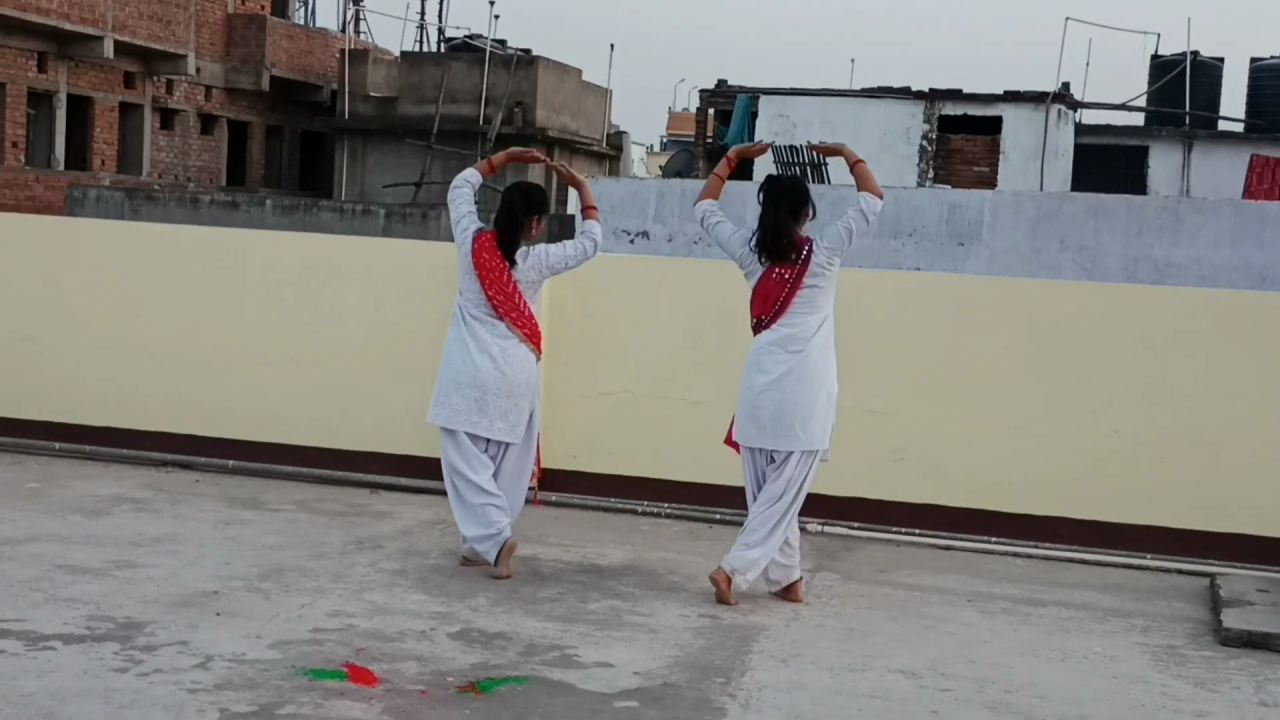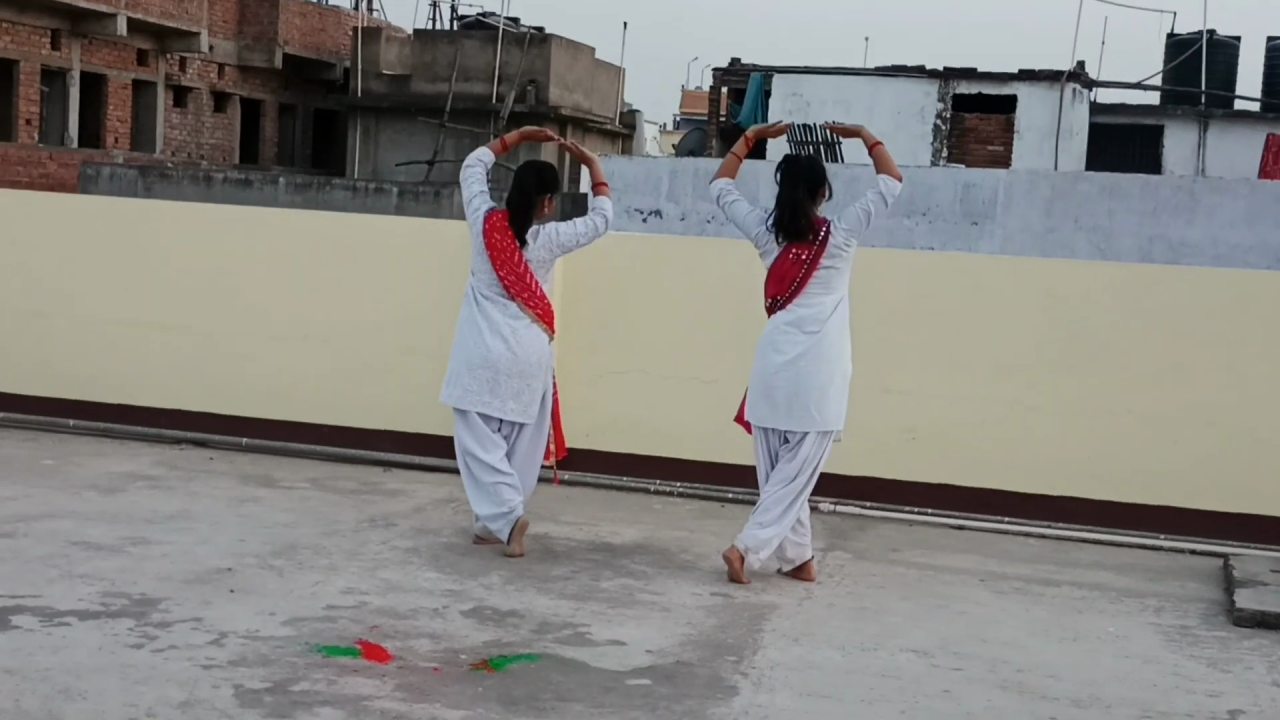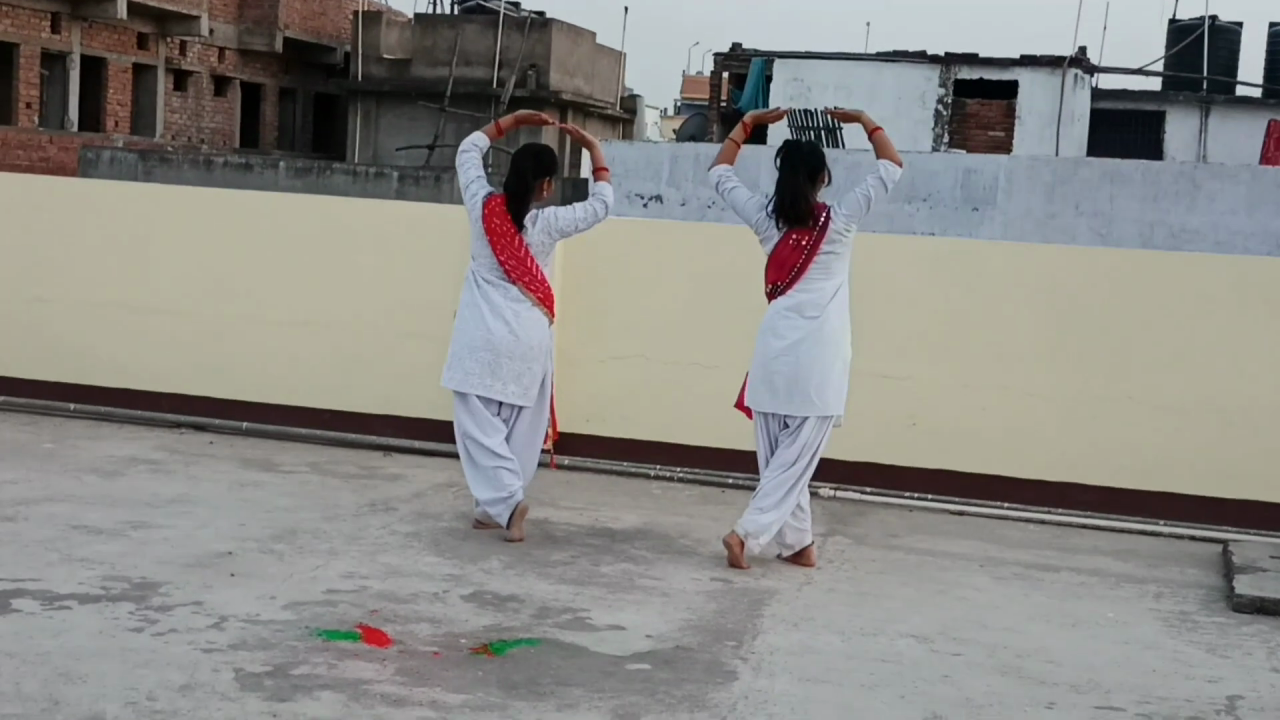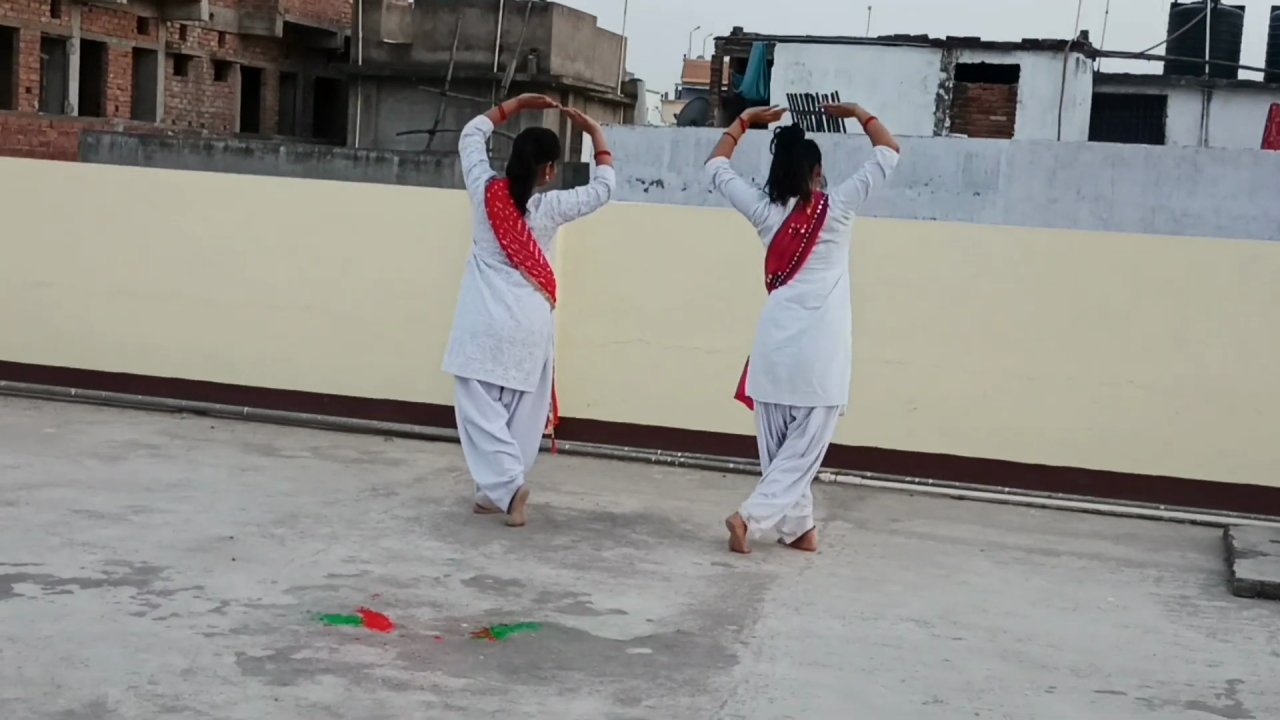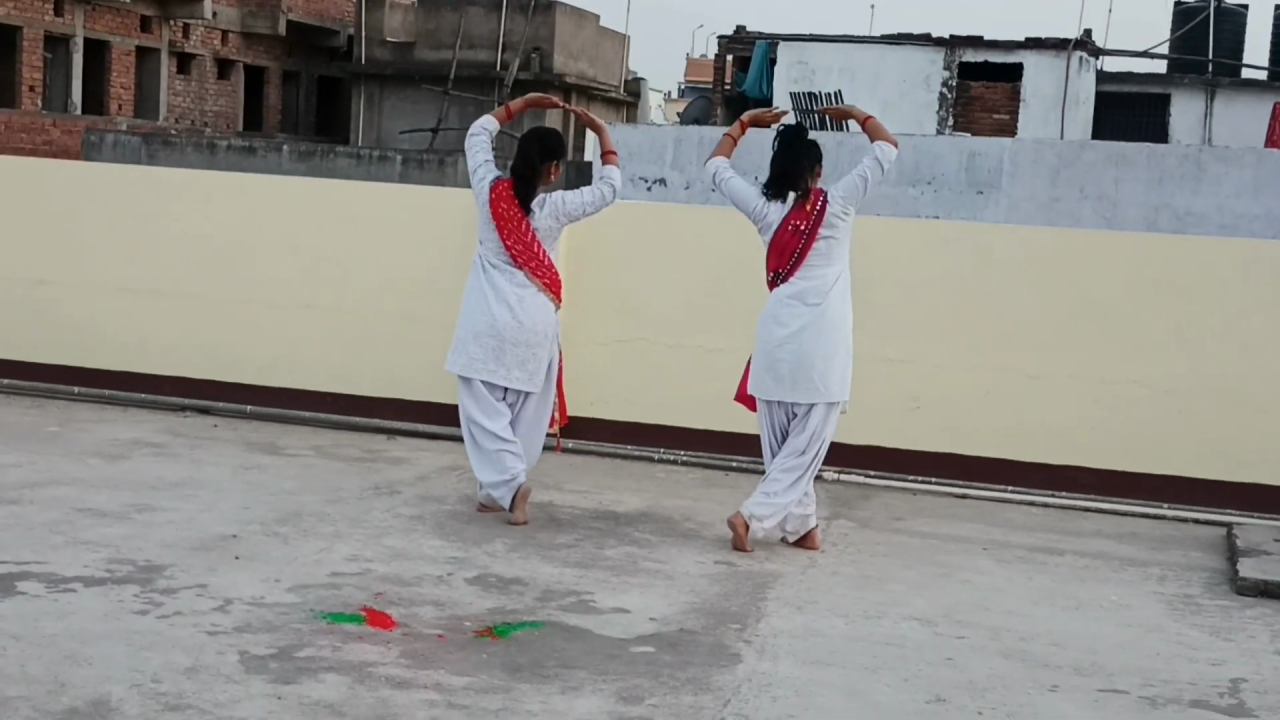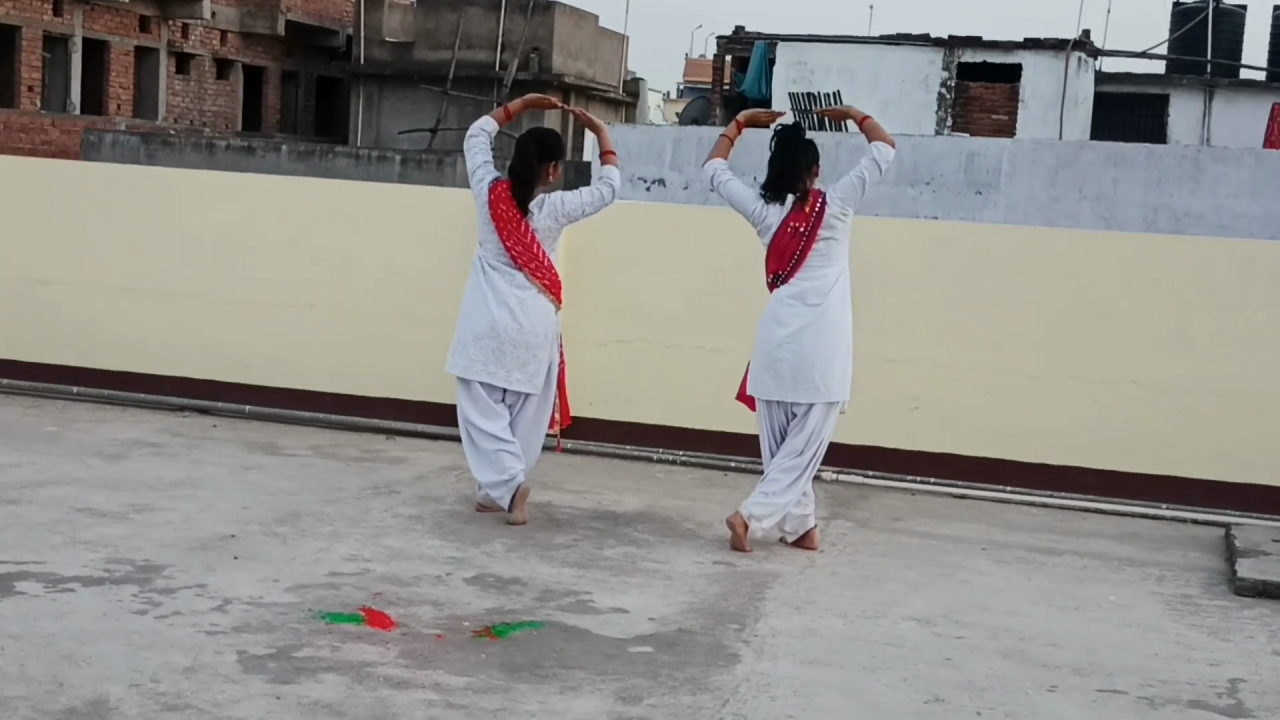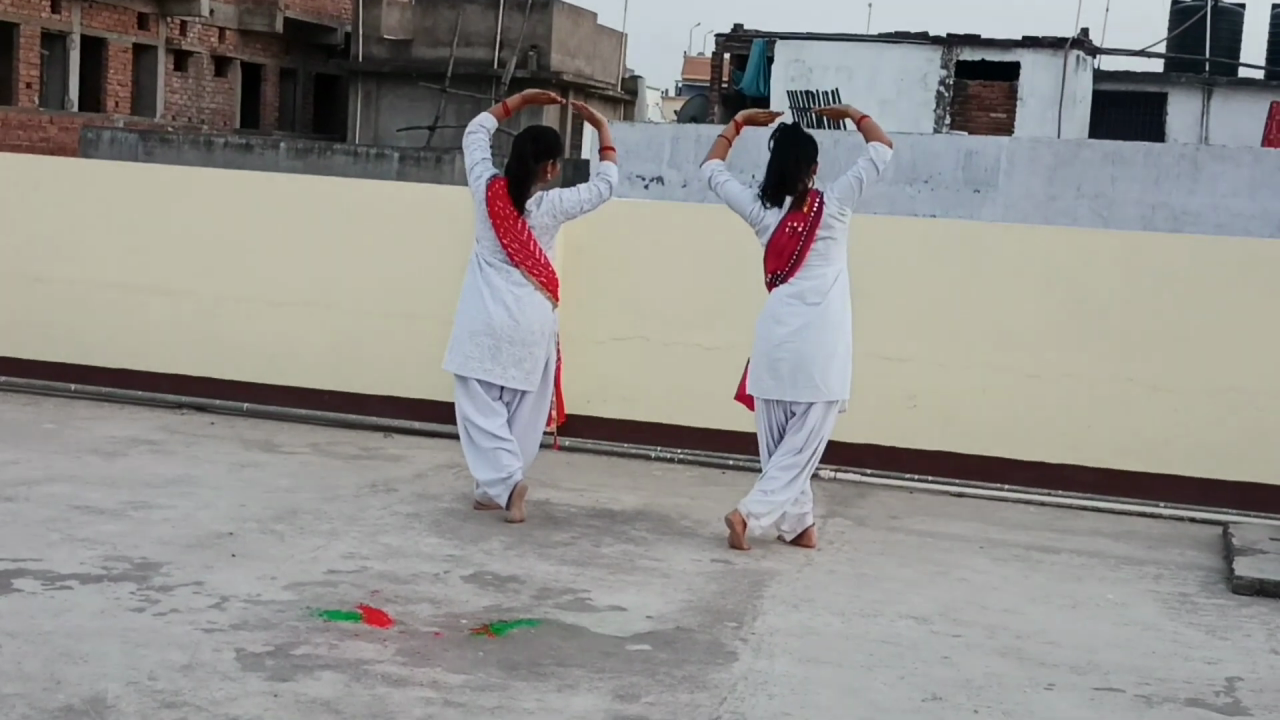
dt=0.5s
person 1, frame 1
left shoulder: (751, 254)
right shoulder: (824, 254)
left elbow: (705, 208)
right elbow: (872, 199)
left wrist: (732, 157)
right wrist: (847, 154)
left hip: (762, 385)
right hip: (805, 391)
left knee: (767, 490)
right knee: (785, 492)
left ankle: (786, 578)
right ankle: (735, 569)
person 1, frame 2
left shoulder: (766, 233)
right shoulder: (840, 235)
left elbow: (721, 186)
right elbow: (891, 182)
left wrist: (750, 136)
right wrist: (865, 136)
left hip: (775, 365)
right hip: (819, 372)
left knee: (777, 471)
right knee: (797, 472)
left ankle: (796, 557)
right ankle: (748, 547)
person 1, frame 3
left shoulder: (766, 219)
right shoulder: (840, 221)
left elbow: (719, 173)
right elbow: (891, 168)
left wrist: (747, 123)
right wrist: (865, 121)
left hip: (775, 351)
right hip: (819, 357)
left knee: (778, 457)
right knee: (796, 458)
left ankle: (797, 542)
right ankle: (748, 533)
person 1, frame 4
left shoulder: (764, 210)
right shoulder: (838, 208)
left elbow: (716, 167)
right elbow: (889, 153)
left wrist: (744, 120)
right wrist: (859, 113)
left hip: (777, 341)
right hip: (821, 347)
left knee: (778, 446)
right knee: (805, 447)
left ankle: (798, 527)
right ankle: (752, 516)
person 1, frame 5
left shoulder: (765, 208)
right shoulder: (838, 205)
left elbow: (717, 166)
right elbow: (887, 148)
left wrist: (745, 122)
right wrist: (855, 114)
left hip: (778, 338)
right hip: (823, 344)
left knee: (781, 443)
right knee: (806, 444)
left ankle: (800, 526)
right ankle: (753, 516)
person 1, frame 6
left shoulder: (764, 210)
right shoulder: (836, 205)
left elbow: (714, 168)
right elbow: (884, 148)
left wrist: (740, 122)
right wrist: (853, 114)
left hip: (778, 338)
right hip: (822, 344)
left knee: (780, 443)
right knee: (805, 443)
left ankle: (799, 525)
right ankle: (752, 516)
person 1, frame 7
left shoulder: (761, 209)
right shoulder: (834, 205)
left elbow: (712, 168)
right elbow: (882, 148)
left wrist: (738, 122)
right wrist: (852, 113)
left hip: (777, 337)
right hip: (822, 343)
left knee: (779, 442)
right knee: (804, 443)
left ankle: (797, 523)
right ankle: (750, 513)
person 2, frame 1
left shoulder: (472, 243)
right shoulder: (537, 260)
left elbow: (461, 186)
right elbow: (589, 242)
left wrist: (505, 157)
right wrist: (582, 187)
left hip: (469, 374)
right hip: (515, 376)
left knee: (467, 460)
right knee: (506, 466)
left ankle: (492, 537)
right ankle: (481, 543)
person 2, frame 2
left shoulder: (484, 222)
right shoulder: (548, 239)
left elbow: (473, 166)
right elbow: (601, 218)
left wrist: (518, 136)
right wrist: (592, 163)
left hip: (482, 353)
right hip: (528, 356)
left knee: (480, 440)
right knee: (521, 446)
left ankle: (506, 516)
right ankle: (493, 522)
person 2, frame 3
left shoulder: (483, 207)
right shoulder: (548, 224)
left elbow: (468, 150)
right elbow: (601, 204)
left wrist: (513, 120)
right wrist: (593, 148)
left hip: (482, 336)
right hip: (529, 339)
left knee: (479, 423)
right knee: (520, 429)
left ankle: (505, 501)
right ankle: (494, 507)
person 2, frame 4
left shoulder: (485, 191)
right shoulder: (550, 207)
left elbow: (471, 134)
right elbow: (603, 187)
left wrist: (516, 104)
right wrist: (595, 132)
left hip: (484, 322)
right hip: (529, 324)
left knee: (481, 408)
right knee: (522, 413)
left ankle: (506, 485)
right ankle: (495, 491)
person 2, frame 5
left shoulder: (490, 191)
right shoulder: (556, 208)
left elbow: (478, 133)
right elbow: (609, 187)
left wrist: (523, 104)
right wrist: (602, 132)
left hip: (488, 321)
right hip: (534, 324)
left knee: (484, 407)
right knee: (525, 413)
left ankle: (507, 483)
right ankle: (498, 489)
person 2, frame 6
left shoulder: (489, 192)
right shoulder: (555, 208)
left elbow: (476, 135)
right elbow: (608, 187)
left wrist: (521, 105)
right wrist: (600, 132)
left hip: (487, 323)
right hip: (534, 326)
left knee: (482, 408)
right knee: (525, 414)
left ankle: (506, 483)
right ankle: (499, 489)
person 2, frame 7
left shoulder: (487, 189)
right shoulder: (552, 206)
left elbow: (476, 131)
right elbow: (605, 184)
left wrist: (520, 100)
right wrist: (602, 128)
left hip: (484, 320)
right hip: (530, 323)
left knee: (481, 406)
right knee: (523, 412)
left ankle: (504, 481)
right ankle: (496, 486)
